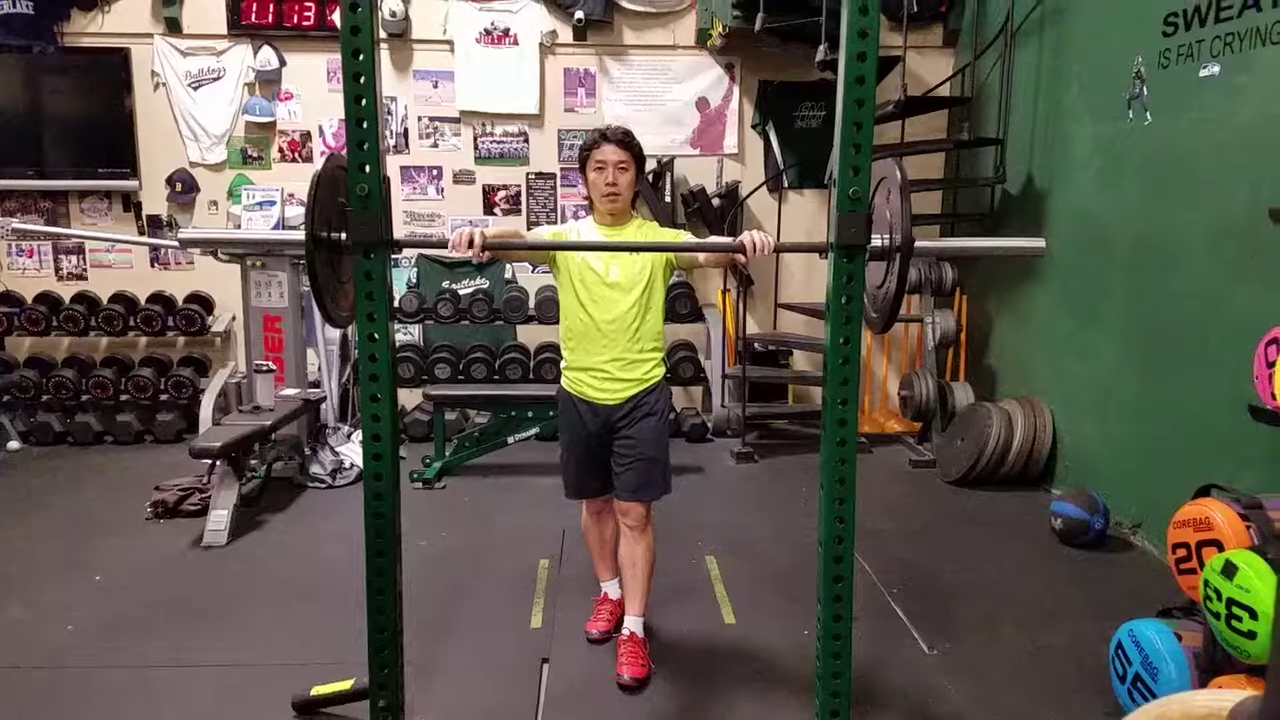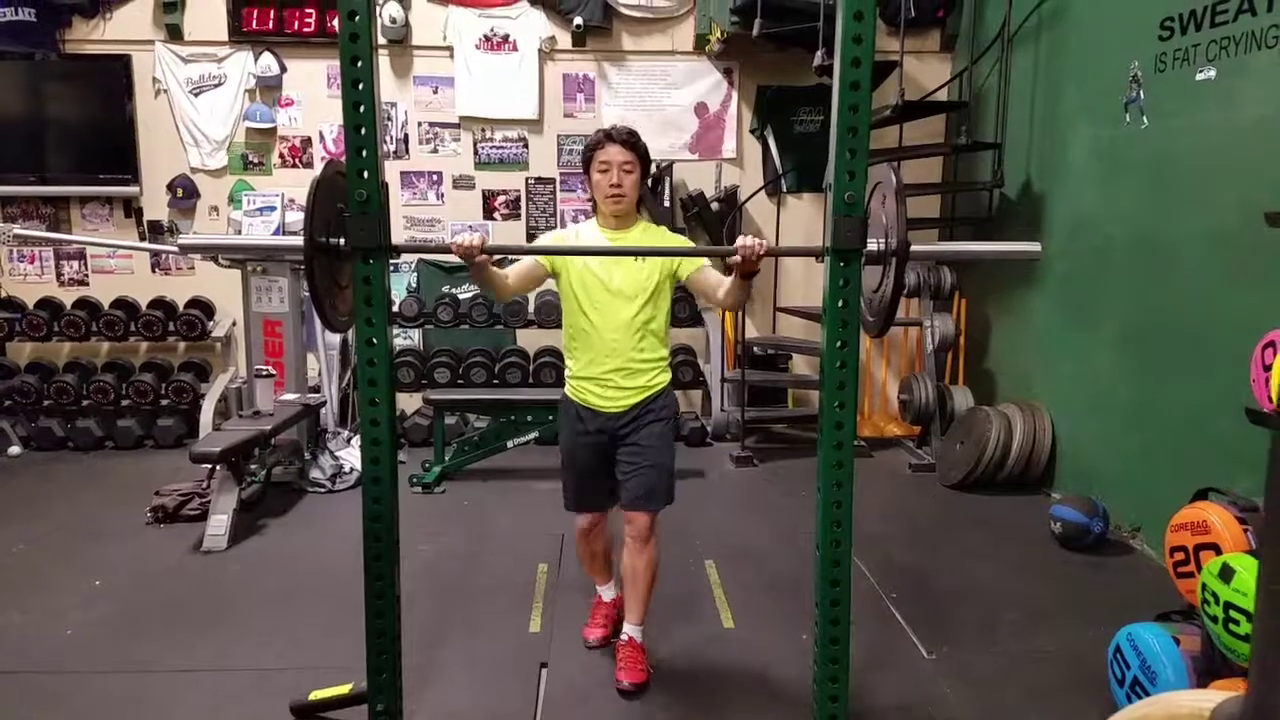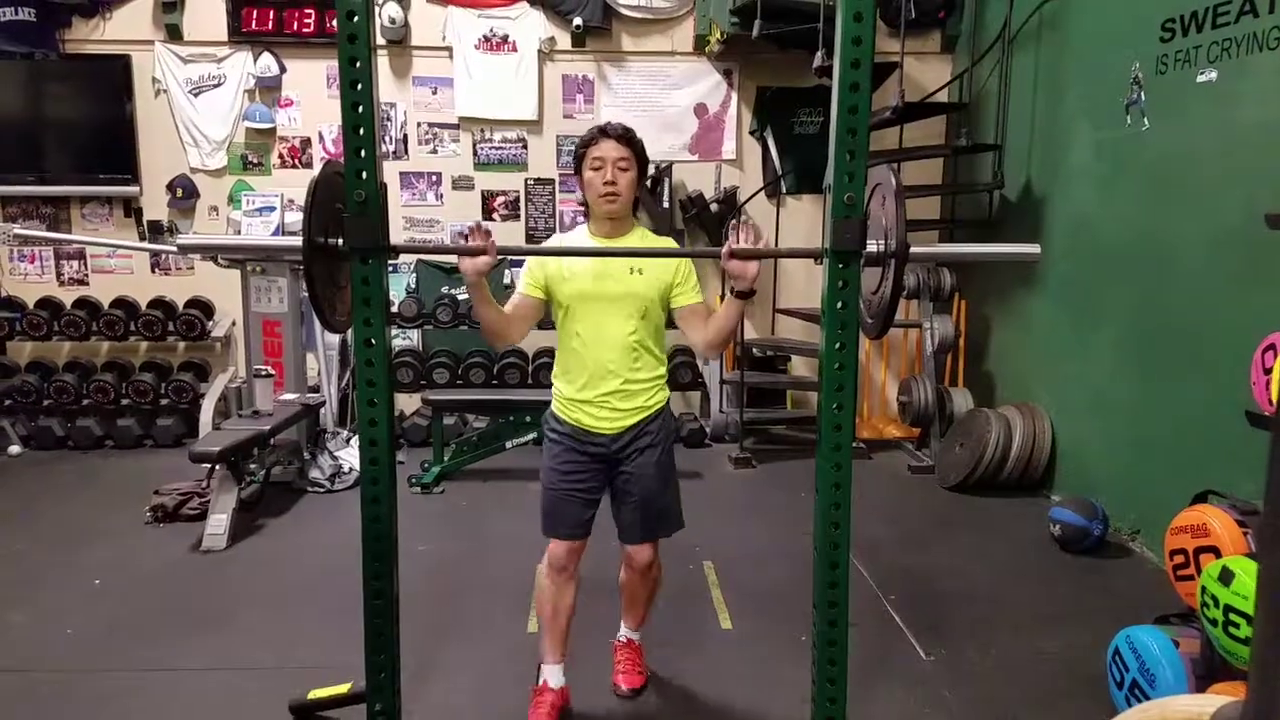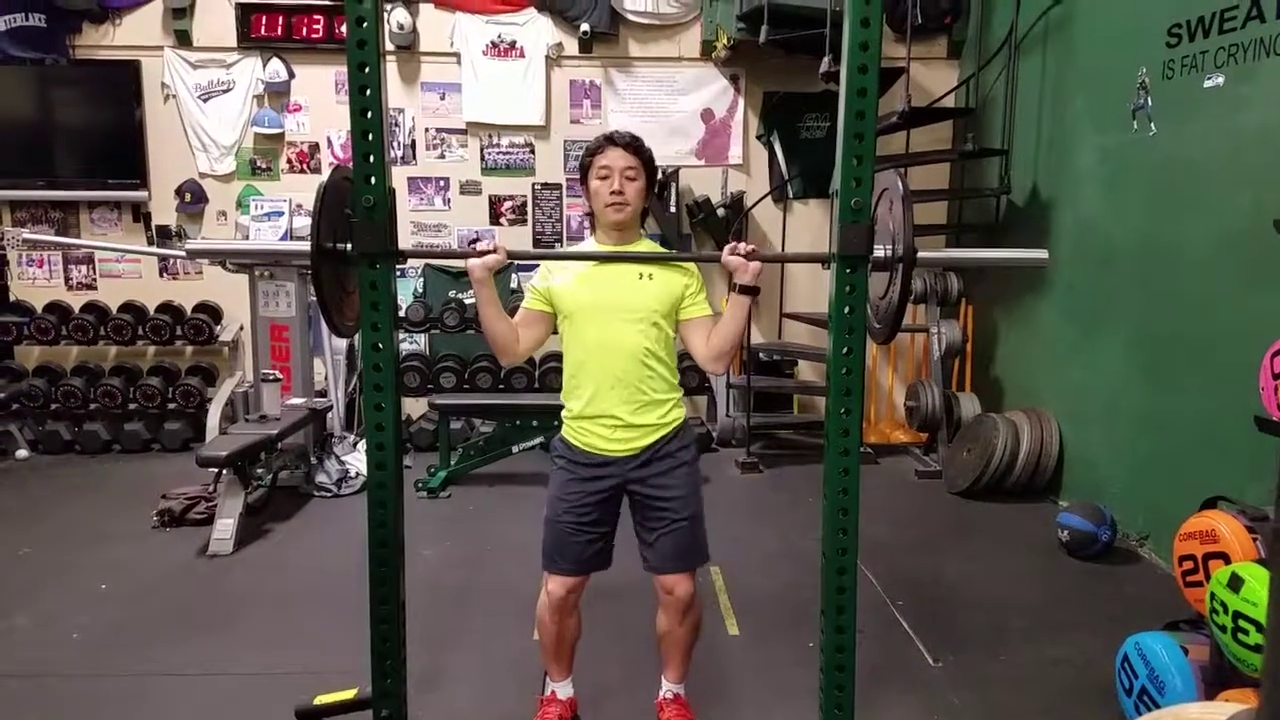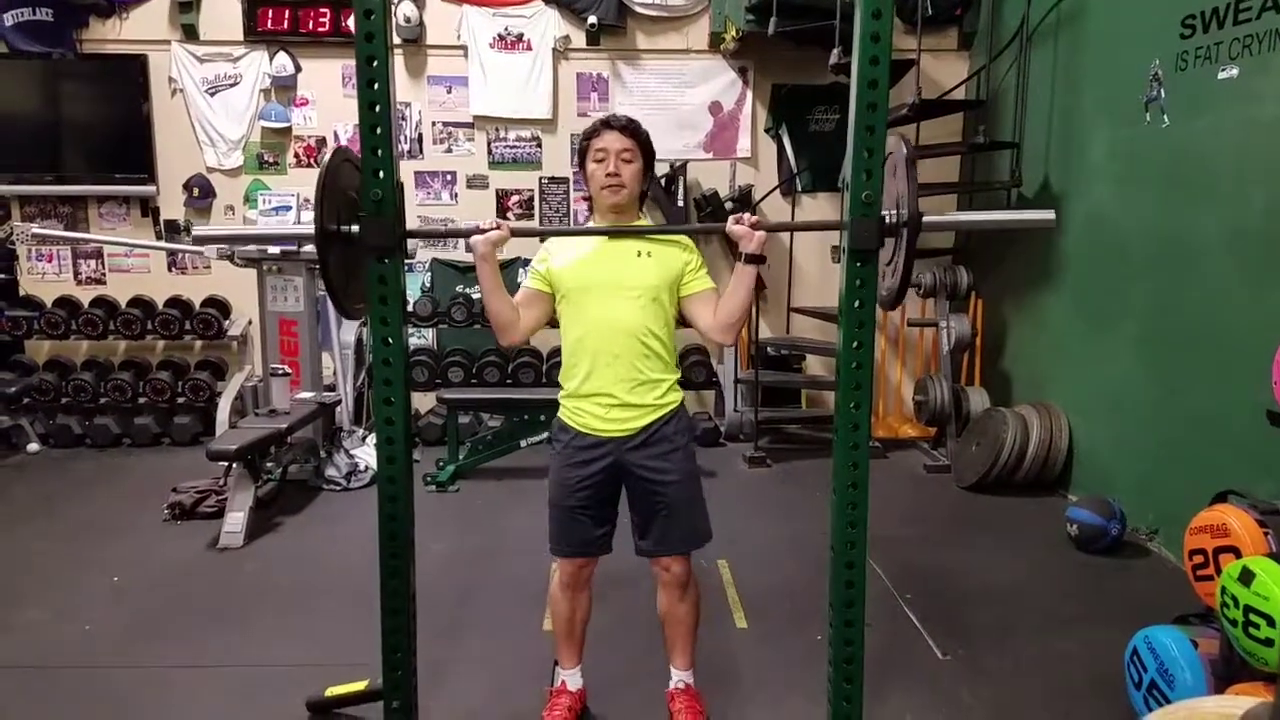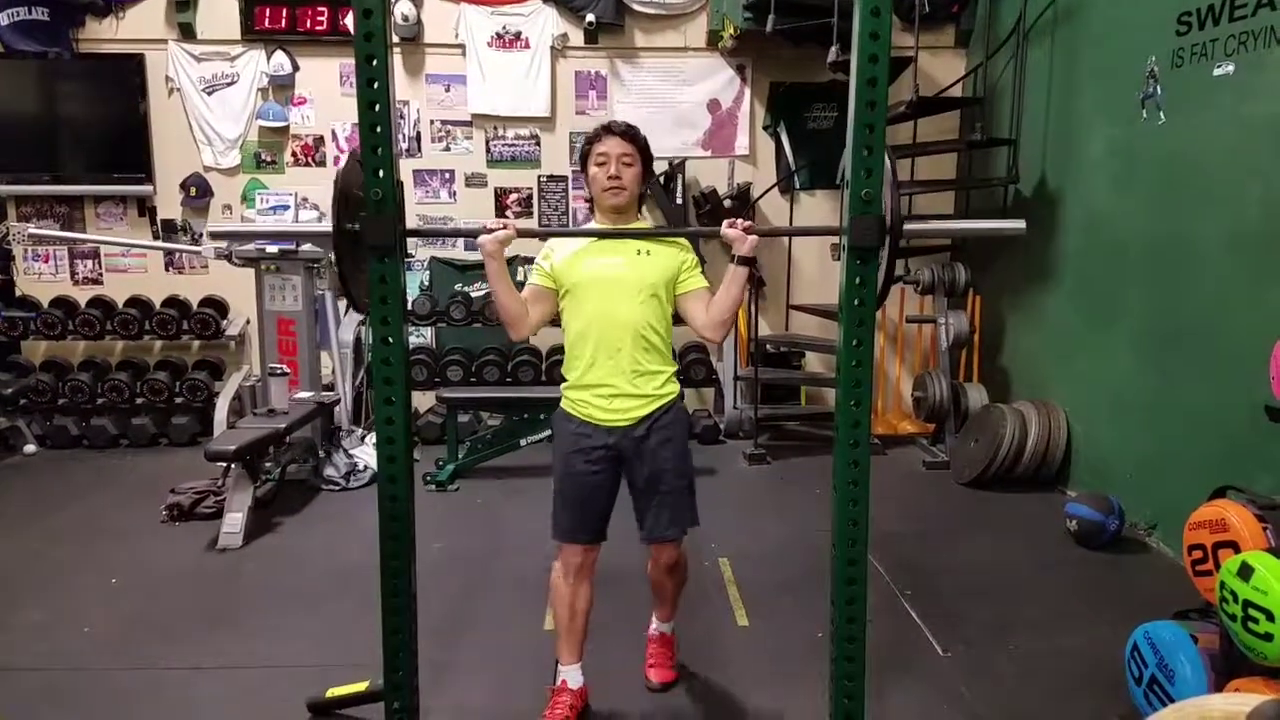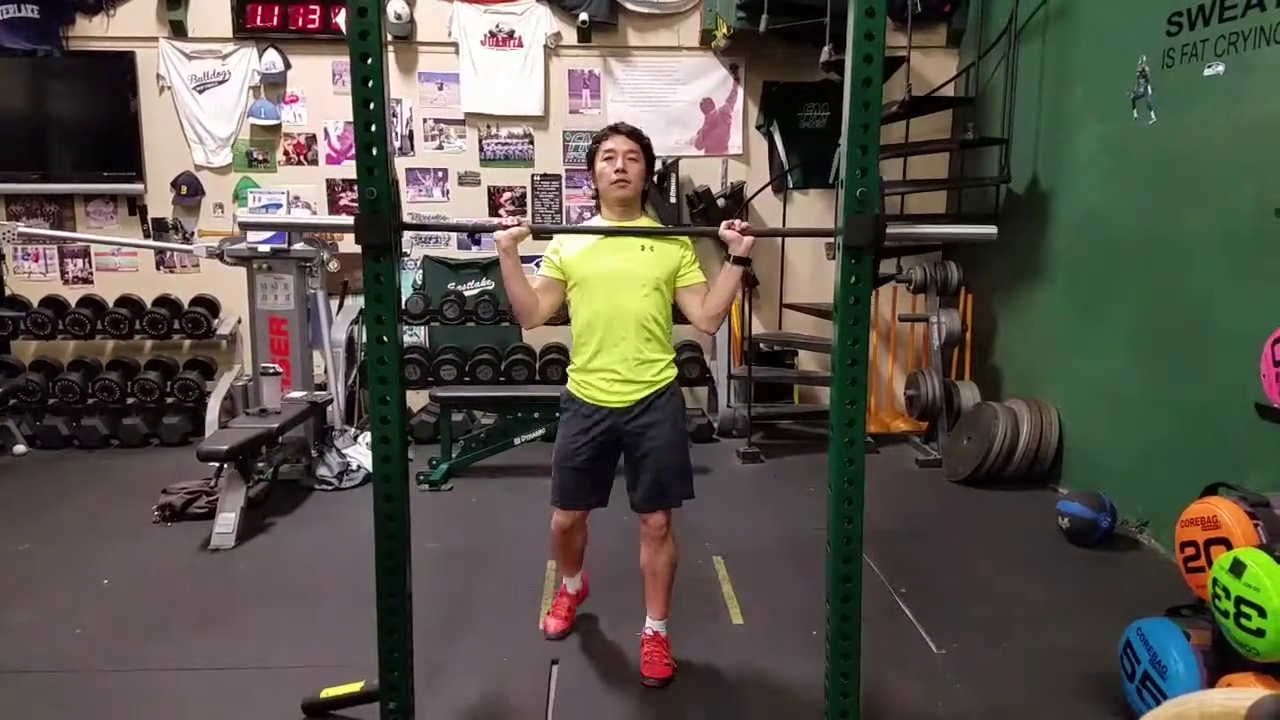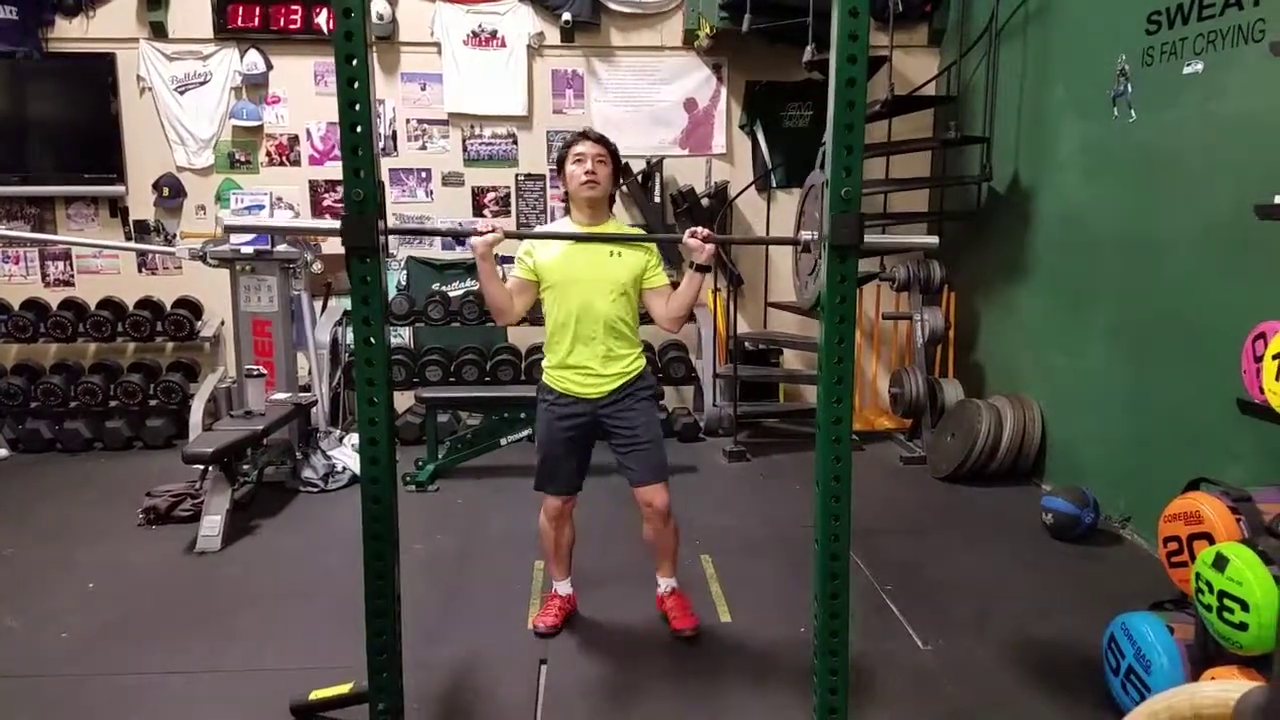
dt=0.5s
person 1, frame 1
left shoulder: (660, 238)
right shoulder: (564, 236)
left elbow: (708, 253)
right elbow: (515, 241)
left wrist: (742, 244)
right wrist: (482, 238)
left hip: (641, 395)
right hip: (581, 395)
left knee: (634, 513)
right knee: (596, 504)
left ankle: (634, 628)
right ankle: (610, 593)
person 1, frame 2
left shoulder: (668, 244)
right shoulder: (564, 242)
left elbow: (724, 298)
right elbow: (505, 288)
left wrist: (743, 271)
right wrist: (477, 264)
left hip: (648, 406)
right hip: (583, 404)
left knee: (640, 524)
right knee: (587, 522)
left ankle: (633, 636)
right ankle: (608, 595)
person 1, frame 3
left shoulder: (667, 256)
right shoulder: (553, 253)
left elbow: (709, 342)
right elbow: (506, 335)
left wrist: (741, 288)
right wrist: (476, 282)
left hip: (643, 426)
right hip: (571, 426)
left knee: (641, 555)
right knee: (559, 556)
left ankle: (628, 639)
person 1, frame 4
left shoulder: (679, 271)
right shoulder: (556, 270)
left elbow: (716, 359)
right elbow: (510, 351)
left wrist: (744, 287)
right wrist: (482, 283)
left hip: (664, 449)
right hip: (582, 451)
left knee: (679, 590)
right knee: (560, 591)
person 1, frame 5
left shoulder: (677, 248)
right shoulder: (557, 251)
left elbow: (722, 329)
right elbow: (511, 331)
left wrist: (749, 257)
right wrist: (485, 260)
left hip: (659, 429)
right hip: (580, 432)
left knee: (673, 569)
right knee: (572, 570)
person 1, frame 6
left shoulder: (673, 249)
right shoulder: (560, 248)
left elbow: (714, 327)
right elbow: (519, 326)
left wrist: (741, 260)
right wrist: (494, 260)
left hip: (657, 418)
right hip: (582, 420)
left knee: (666, 549)
right knee: (575, 555)
left ankle: (661, 631)
person 1, frame 7
left shoulder: (674, 244)
right shoulder: (567, 242)
left elbow: (707, 318)
right elbow: (530, 315)
left wrist: (736, 259)
right wrist: (507, 254)
left hip: (654, 401)
right hip: (585, 400)
left knee: (656, 524)
right knee: (566, 519)
left ankle: (655, 632)
right ankle: (572, 587)
person 1, frame 8
left shoulder: (640, 246)
right shoulder: (539, 244)
left elbow: (671, 319)
right elbow: (505, 315)
left wrist: (698, 266)
right wrist: (483, 259)
left hip: (628, 389)
right hip: (562, 394)
left knee: (656, 501)
right knee: (556, 506)
left ankle: (669, 589)
right ankle: (562, 593)
